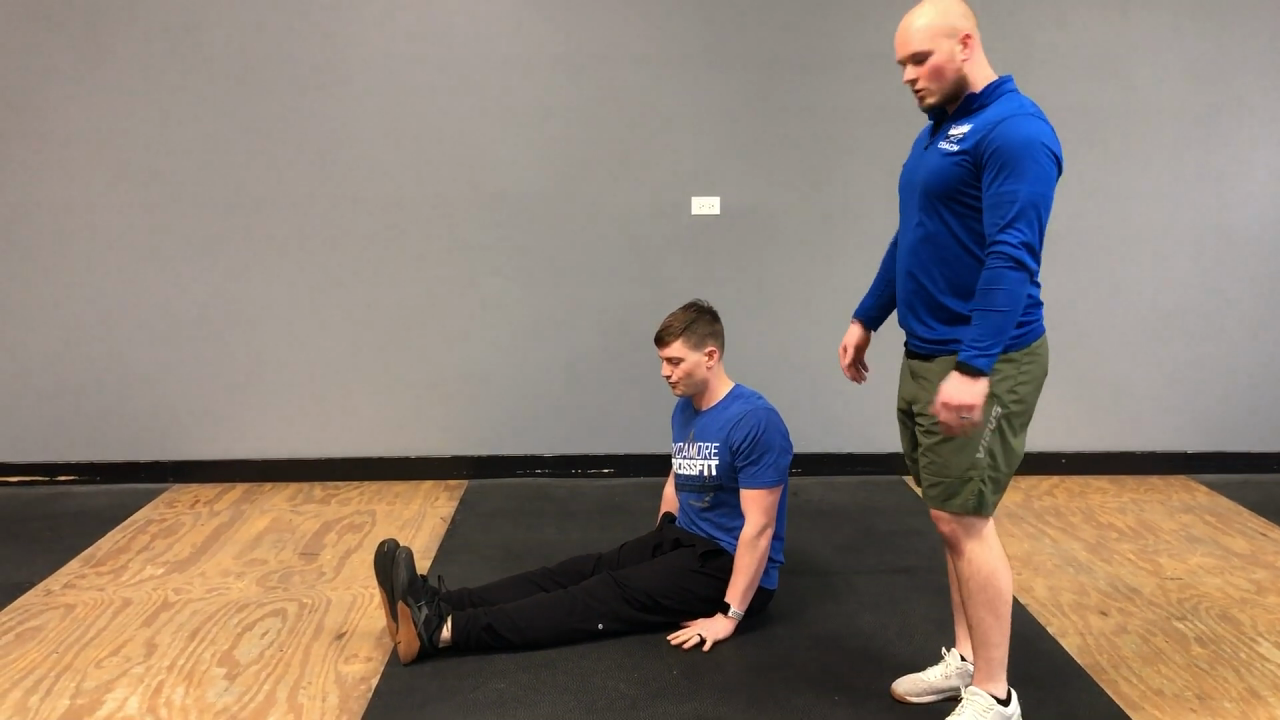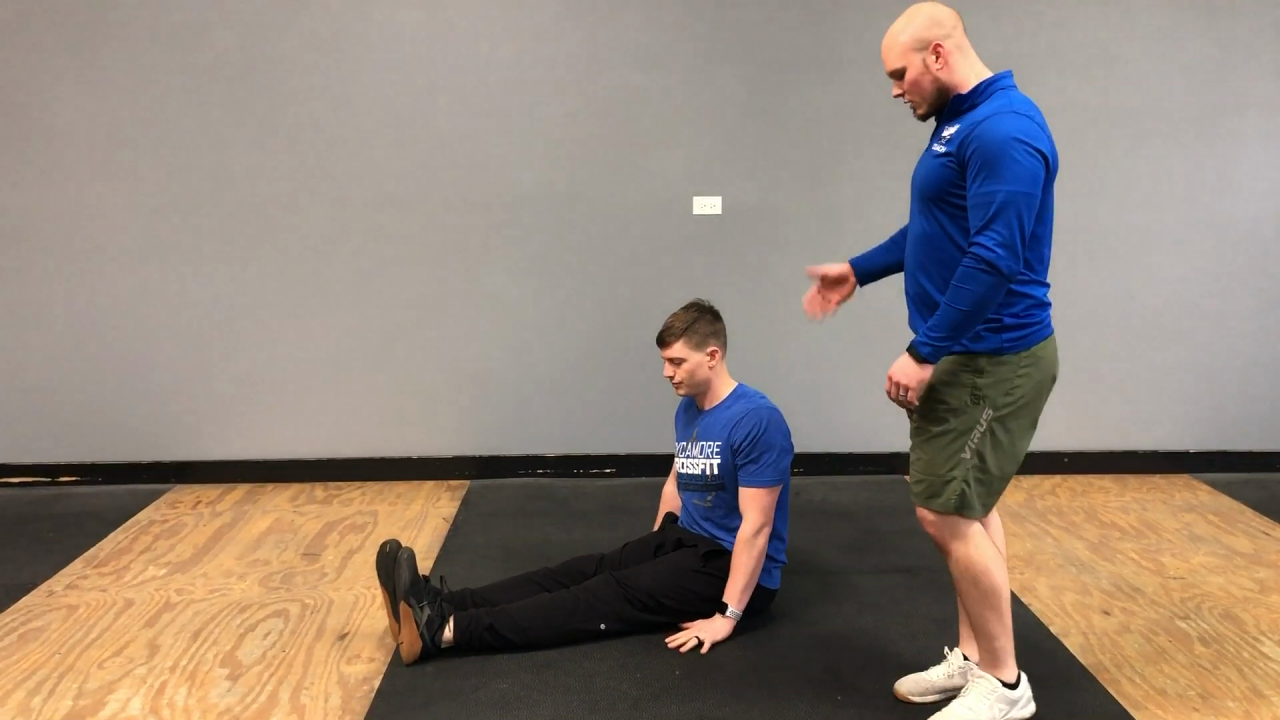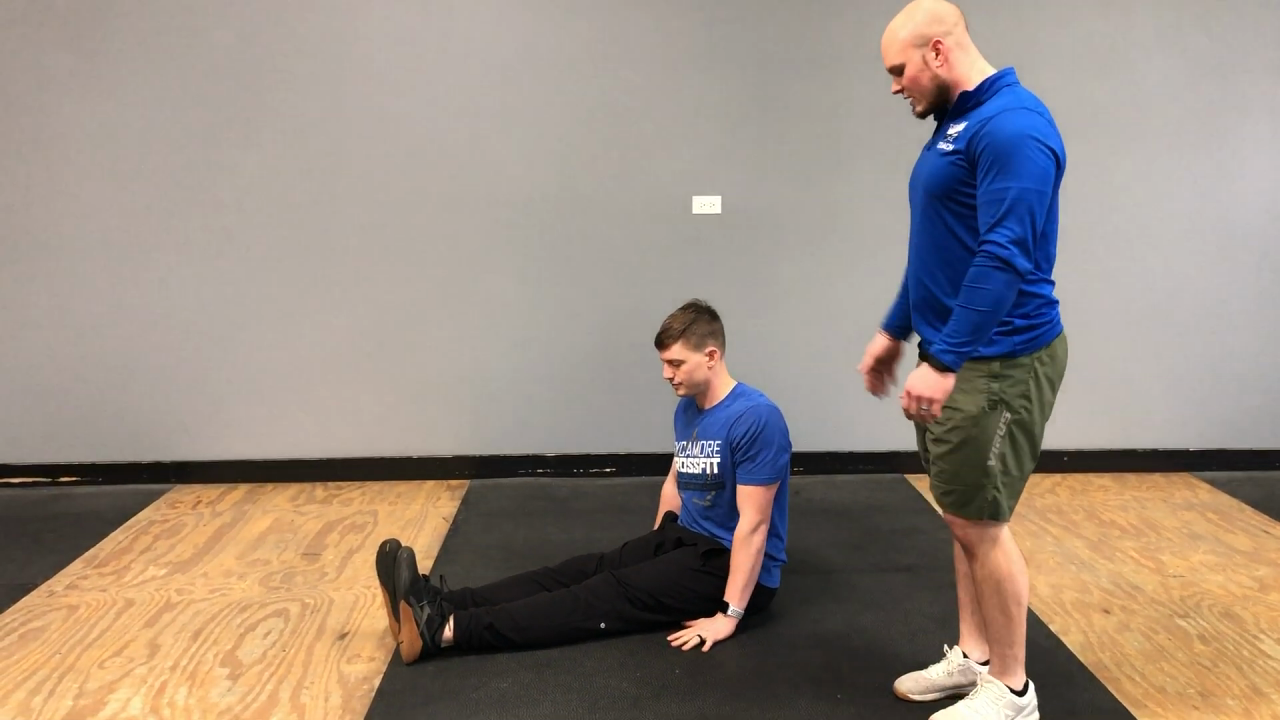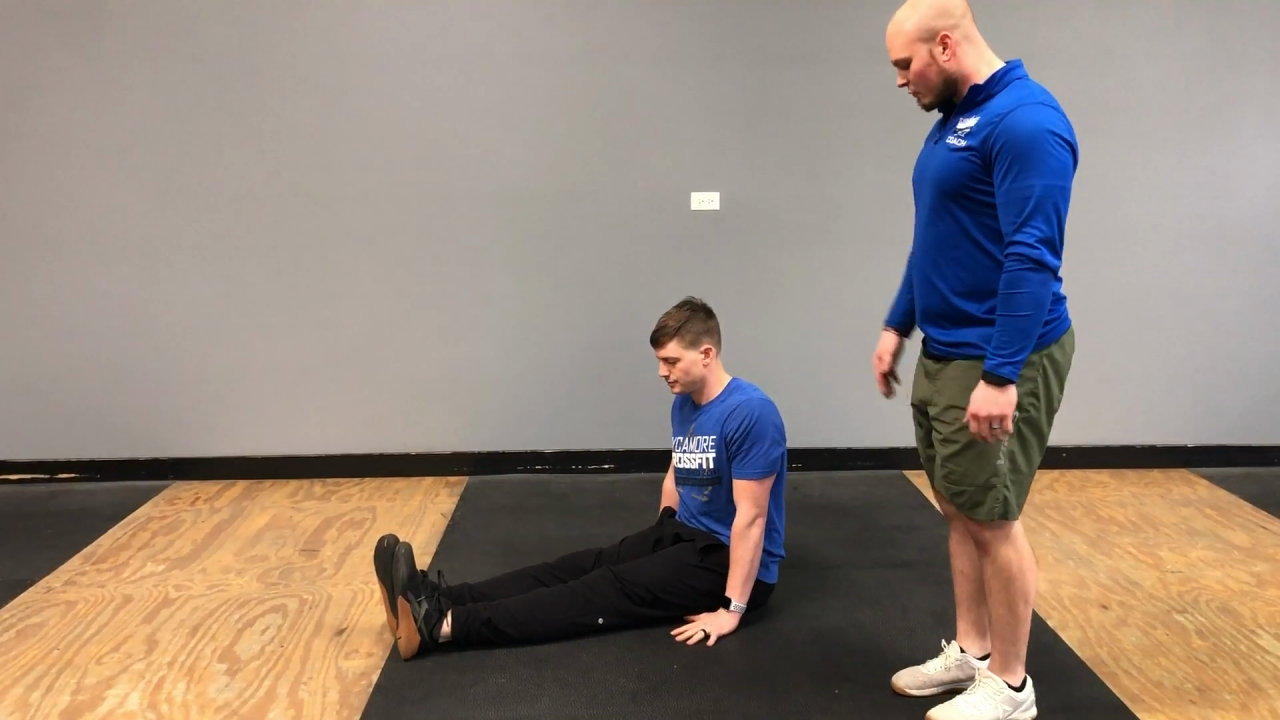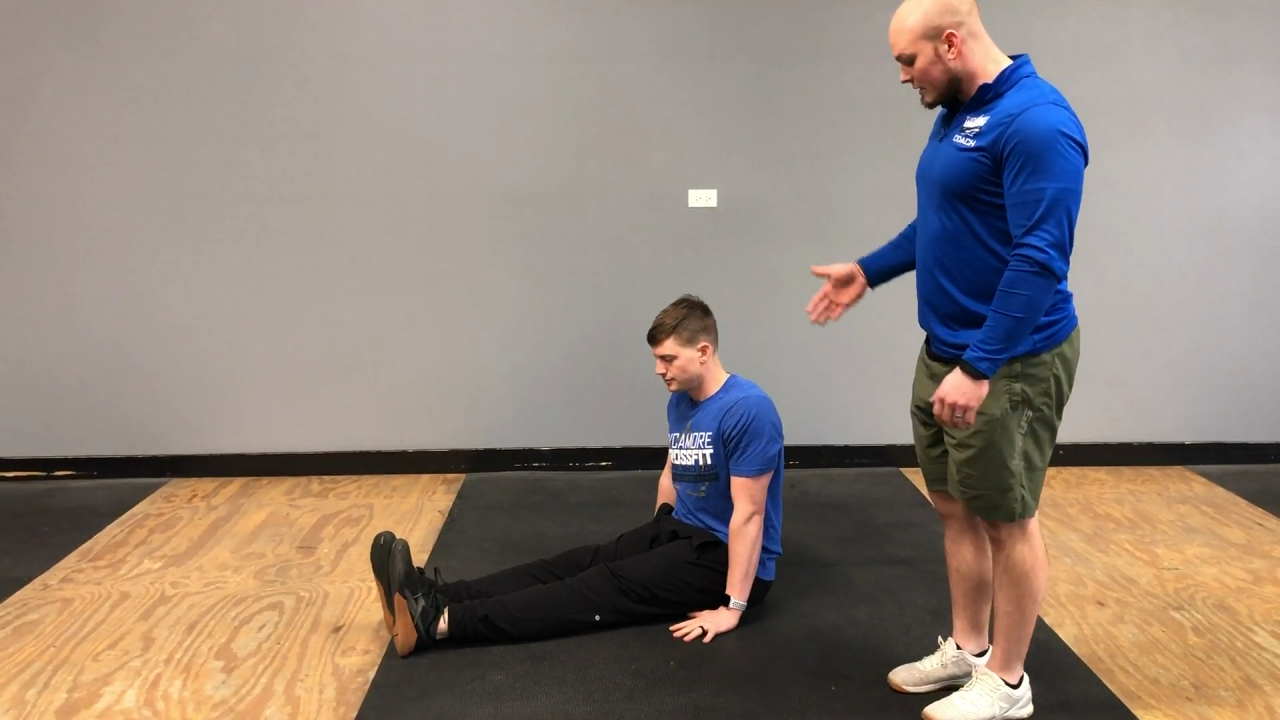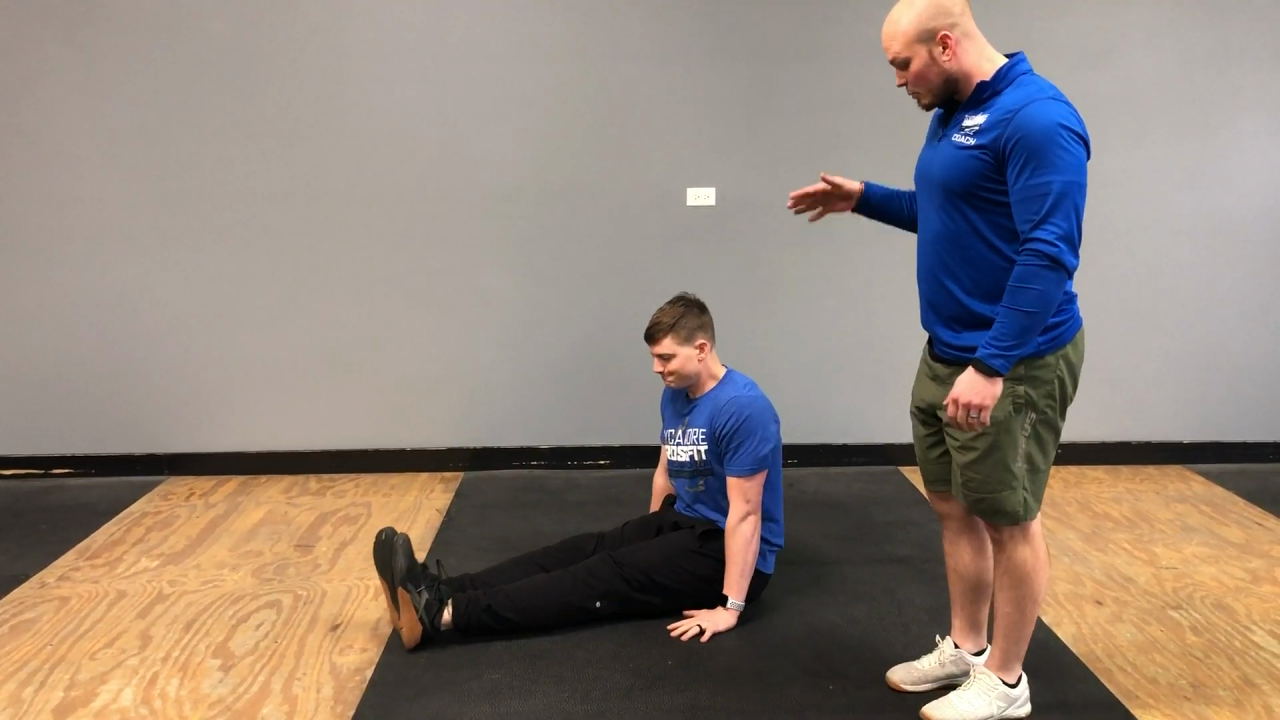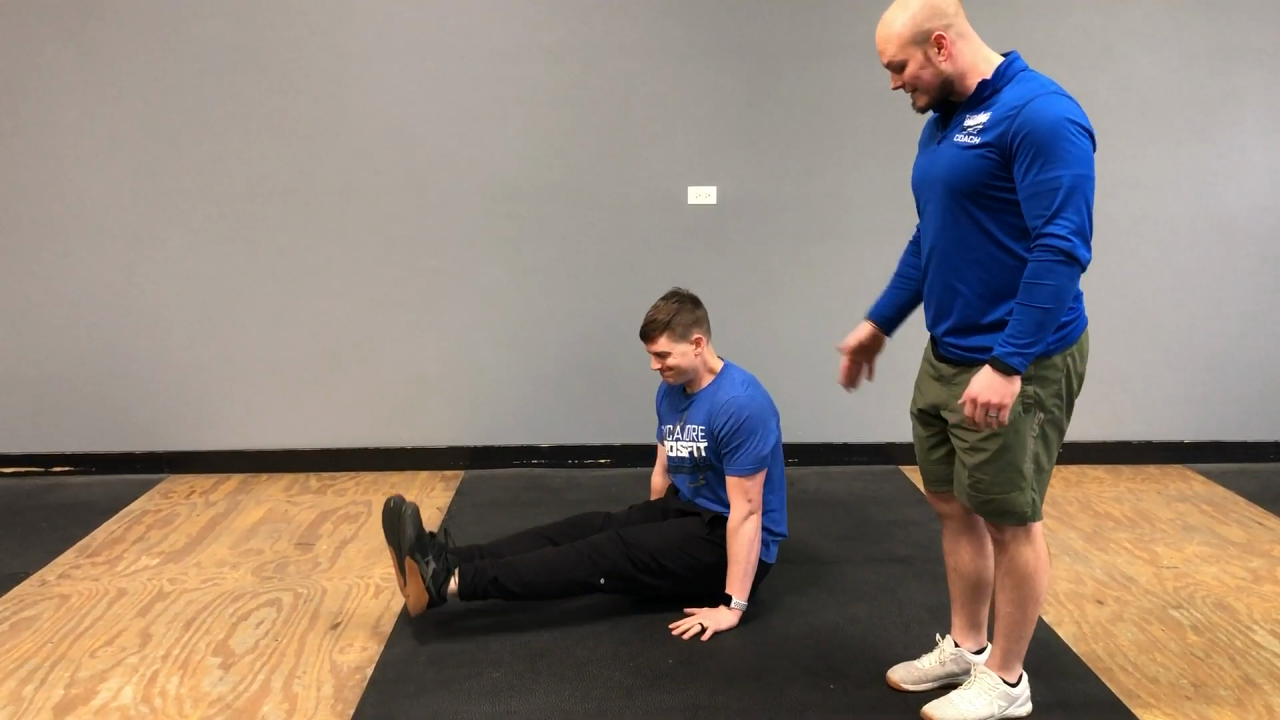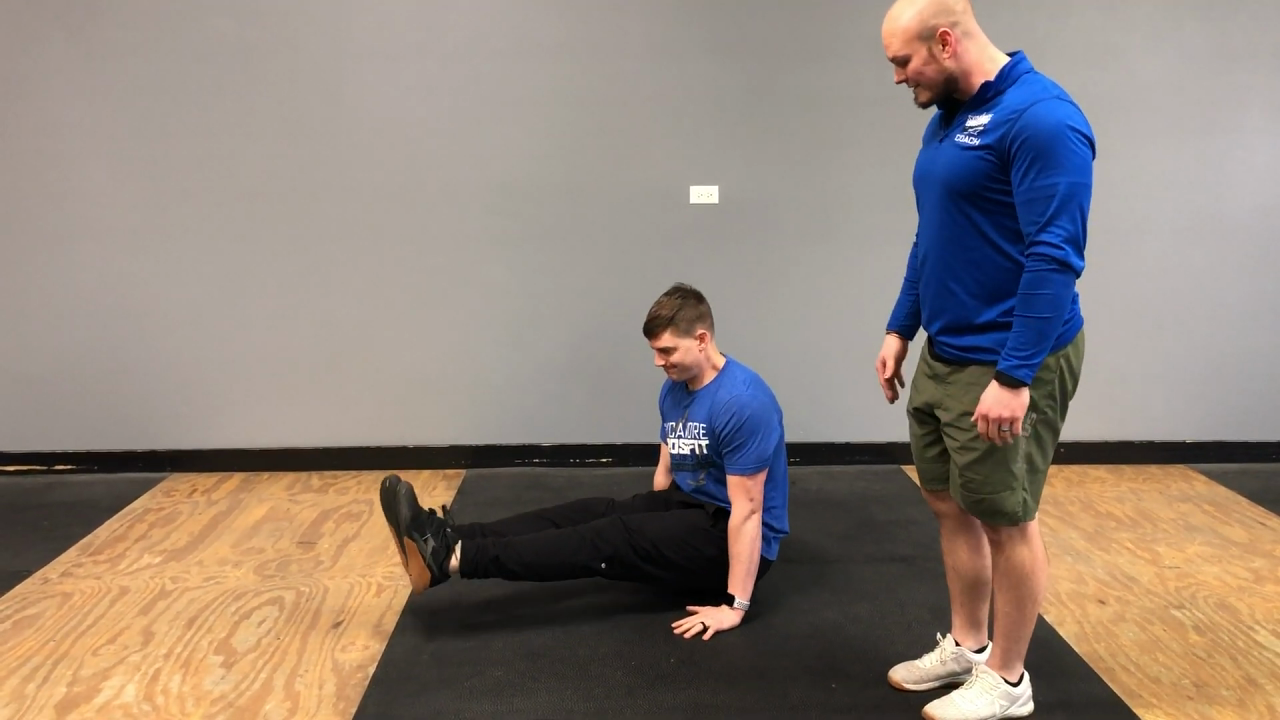
dt=0.3s
person 1, frame 1
left shoulder: (1014, 130)
right shoulder: (938, 130)
left elbow: (1011, 257)
left wrist: (974, 367)
right wrist: (867, 319)
left hip: (984, 363)
right hip: (929, 356)
left knee: (961, 520)
right knee: (957, 515)
right ankle: (967, 658)
person 1, frame 2
left shoulder: (1004, 130)
right shoulder: (959, 125)
left elbow: (993, 259)
left wrist: (924, 352)
right wrist: (858, 271)
left hip: (993, 360)
right hip: (962, 356)
left knee: (947, 516)
right knee: (969, 510)
right ankle: (971, 656)
person 1, frame 3
left shoulder: (1012, 127)
right shoulder: (954, 125)
left elbow: (1004, 258)
left wrist: (945, 360)
right wrist: (892, 329)
left hip: (997, 363)
right hip: (948, 358)
left knee: (980, 522)
right knee: (961, 513)
right ankle: (973, 655)
person 1, frame 4
left shoulder: (1026, 122)
right shoulder: (954, 118)
left elbow: (1030, 258)
left wrist: (1000, 375)
right wrist: (897, 326)
left hip: (997, 364)
right hip: (943, 354)
left knee: (990, 520)
right knee: (959, 511)
right ankle: (970, 651)
person 1, frame 5
left shoulder: (1036, 121)
right shoulder: (955, 115)
left elbow: (1039, 260)
left wrist: (980, 367)
right wrist: (867, 271)
left hip: (1009, 363)
right hip: (943, 351)
left knee: (1005, 518)
right knee: (956, 507)
right ankle: (967, 648)
person 1, frame 6
left shoulder: (1037, 118)
right shoulder: (952, 115)
left elbow: (1049, 254)
left wrist: (992, 365)
right wrist: (861, 196)
left hip: (1013, 363)
right hip: (945, 352)
left knee: (1008, 519)
right knee: (954, 506)
right ankle: (964, 648)
person 1, frame 7
left shoulder: (1041, 115)
right shoulder: (941, 123)
left elbow: (1060, 250)
left wrist: (1008, 364)
right wrist: (879, 322)
left hip: (1015, 363)
right hip: (946, 356)
left knee: (1010, 519)
right knee: (954, 505)
right ankle: (965, 646)
person 1, frame 8
left shoulder: (1041, 118)
right shoulder: (946, 119)
left elbow: (1056, 257)
left wrist: (1013, 376)
right wrist: (899, 329)
left hip: (1009, 365)
right hip: (943, 355)
left knee: (1006, 519)
right knee: (949, 504)
right ankle: (966, 645)
person 2, frame 1
left shoulder: (754, 421)
right shoulder: (685, 410)
left elbow: (759, 527)
left wrist: (729, 615)
right wrist: (654, 553)
left hip: (730, 565)
right hip: (686, 541)
left knee: (610, 595)
right knee: (581, 571)
left ankle: (442, 630)
right ankle: (440, 606)
person 2, frame 2
left shoulder: (756, 420)
right shoulder: (688, 408)
left elbow: (756, 526)
left wrist: (727, 615)
right wrist: (653, 553)
left hip: (734, 567)
right hip: (688, 540)
left knee: (612, 594)
right knee: (585, 571)
left ankle: (445, 630)
right ankle: (442, 607)
person 2, frame 3
left shoulder: (755, 419)
right shoulder: (688, 409)
left elbow: (754, 523)
left wrist: (729, 614)
right wrist: (654, 553)
left hip: (733, 565)
right hip: (688, 538)
left knee: (611, 595)
right knee: (586, 571)
left ankle: (444, 630)
right ankle: (442, 606)
person 2, frame 4
left shoulder: (750, 413)
right shoulder: (685, 405)
left elbow: (751, 516)
left wrist: (731, 609)
right wrist: (655, 548)
left hip: (731, 561)
right hip: (687, 534)
left knee: (609, 589)
right knee: (583, 566)
left ankle: (442, 625)
right ankle: (440, 602)
person 2, frame 5
left shoulder: (747, 410)
right shoulder: (681, 401)
left elbow: (749, 512)
left wrist: (732, 606)
right wrist: (652, 546)
left hip: (727, 558)
right hip: (684, 531)
left knee: (605, 589)
right knee: (578, 564)
left ankle: (439, 622)
right ankle: (436, 599)
person 2, frame 6
left shoulder: (742, 408)
right shoulder: (675, 396)
left elbow: (745, 513)
left wrist: (730, 608)
right wrist: (650, 541)
left hip: (728, 551)
right hip: (687, 524)
left knee: (607, 575)
right knee: (583, 550)
left ankle: (443, 614)
right ankle: (440, 594)
person 2, frame 7
left shoulder: (740, 404)
right shoulder: (671, 392)
left elbow: (745, 511)
right elbow: (663, 472)
left wrist: (732, 606)
right wrist: (653, 530)
left hip: (729, 543)
right hip: (689, 513)
left knee: (610, 552)
right knee: (590, 527)
left ankle: (448, 582)
right ankle: (445, 565)
person 2, frame 8
left shoulder: (742, 403)
right shoulder: (675, 389)
left elbow: (747, 510)
right elbow: (667, 469)
left wrist: (735, 606)
right wrist: (654, 530)
left hip: (730, 538)
right hip: (692, 507)
left knee: (612, 538)
right knee: (591, 513)
left ankle: (451, 557)
right ankle: (448, 543)
